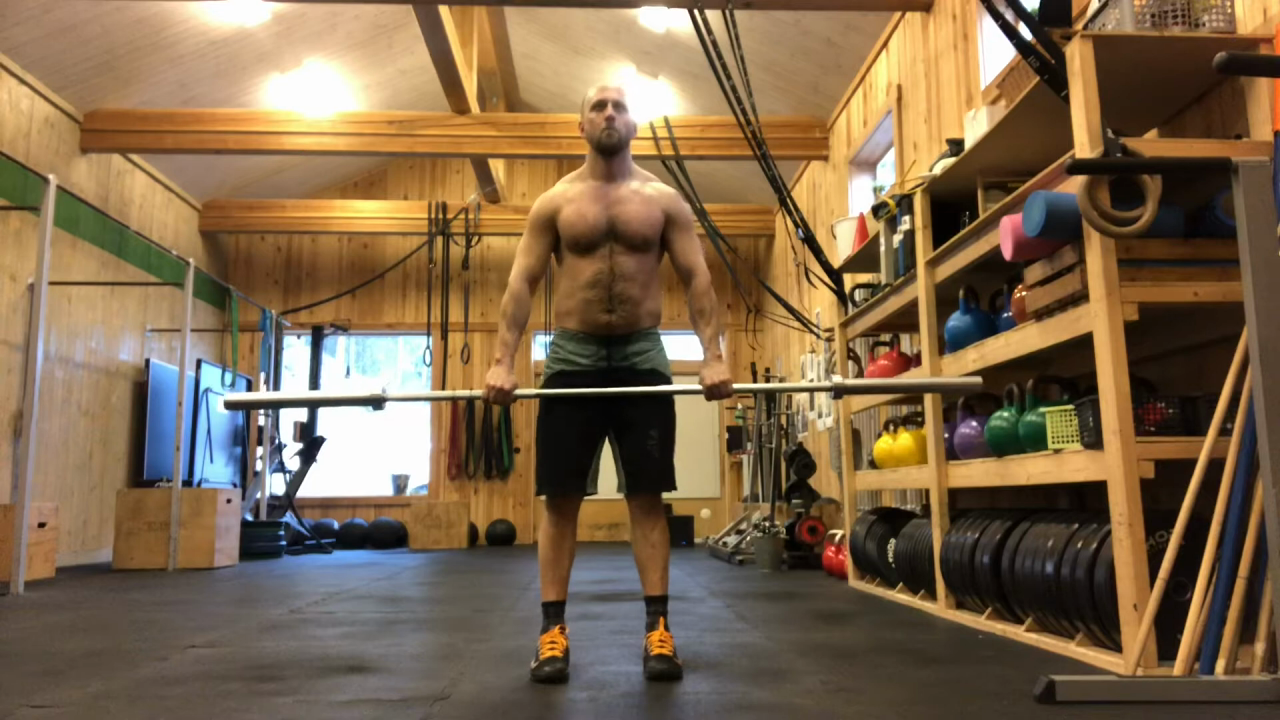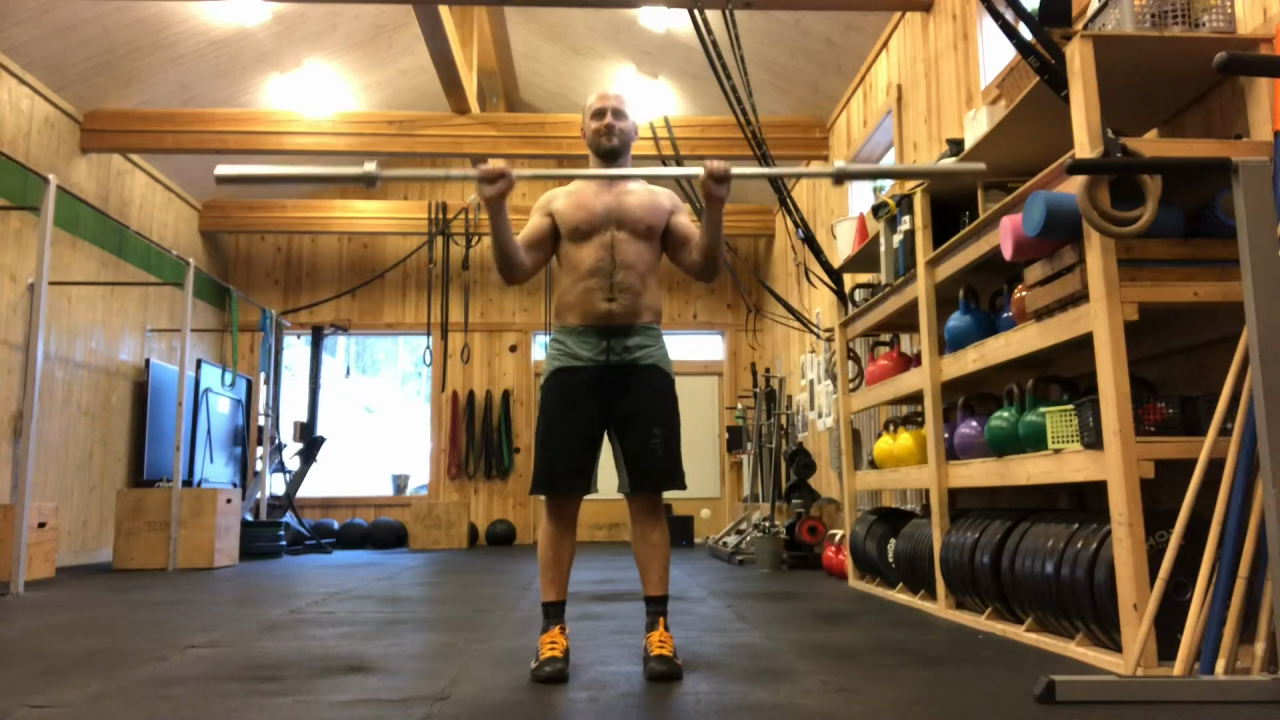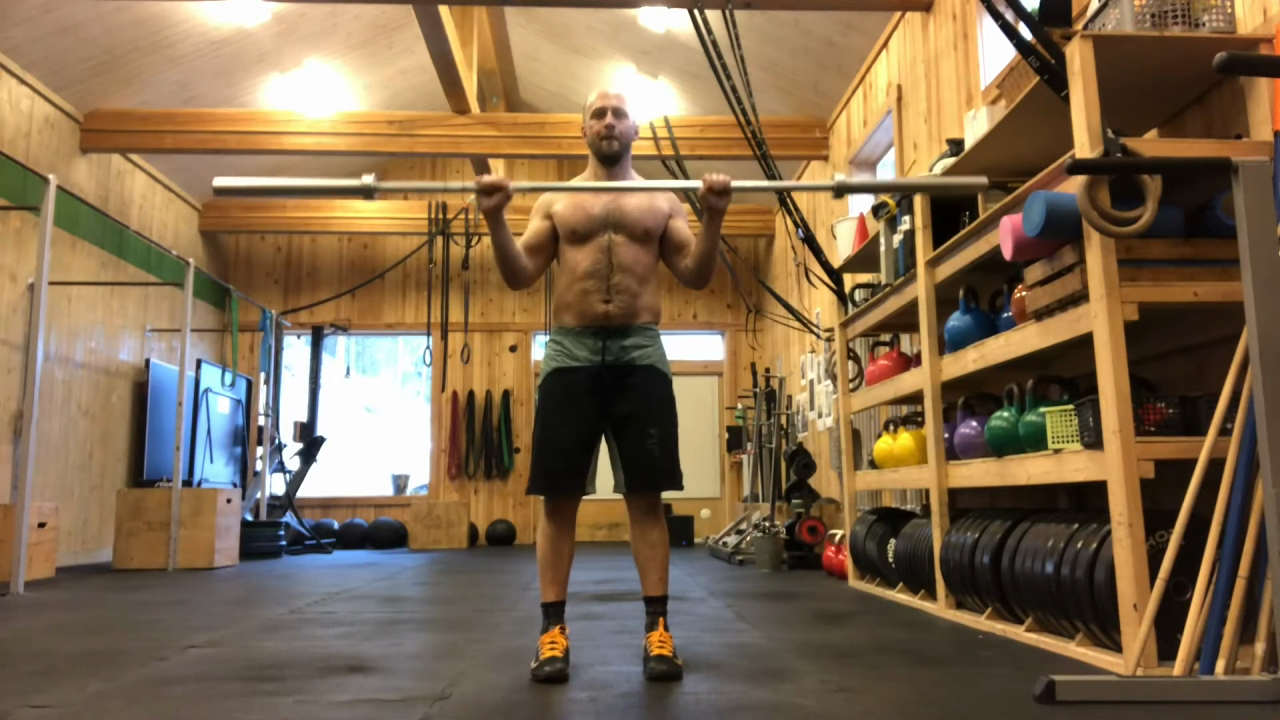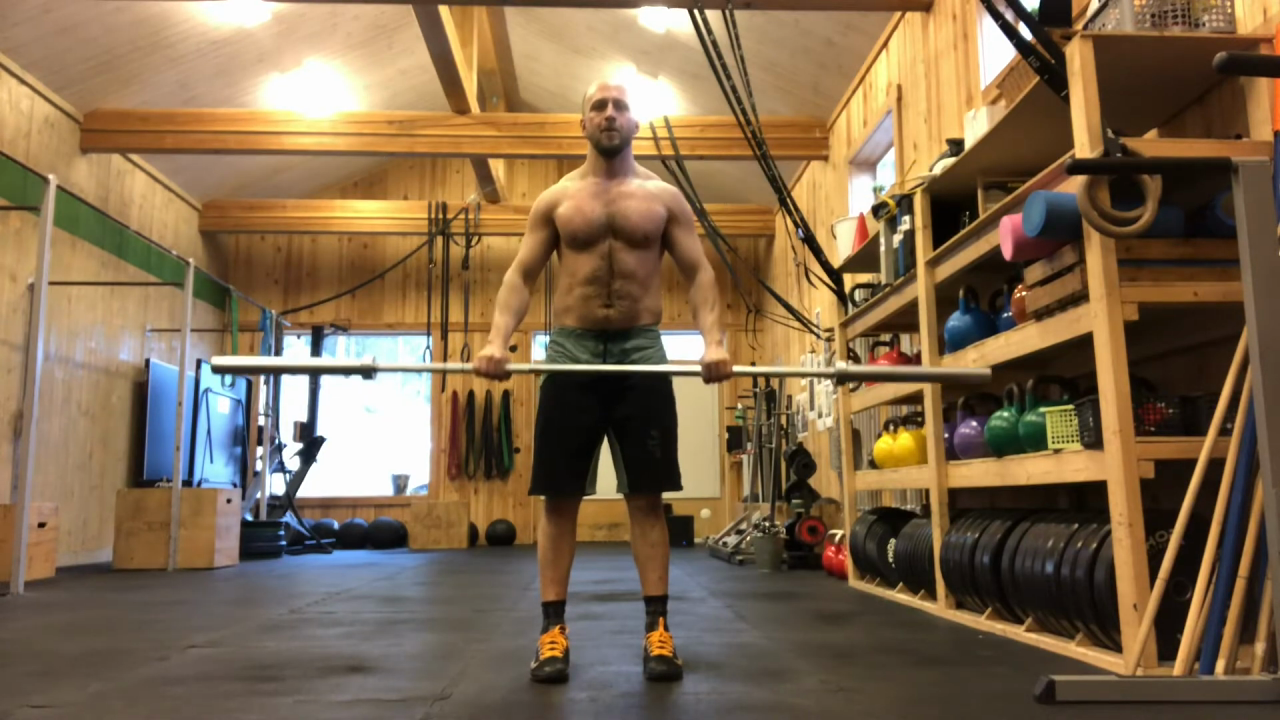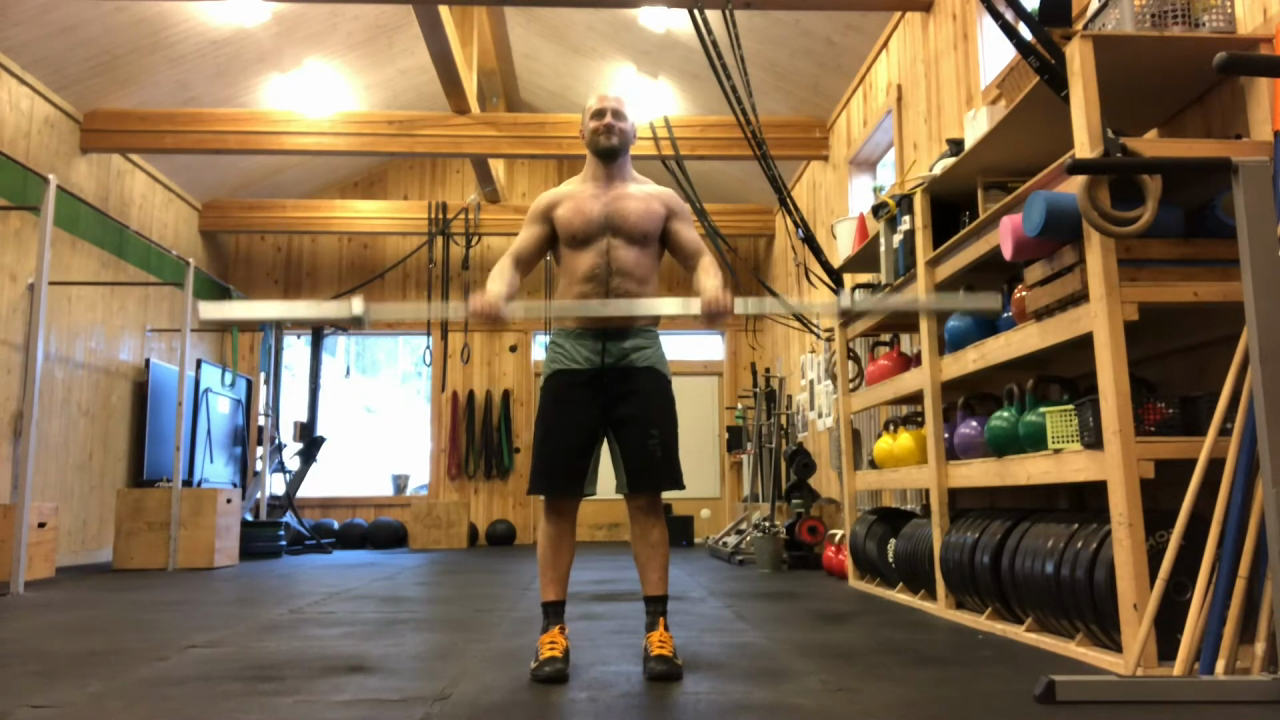
dt=0.7s
person 1, frame 1
left shoulder: (664, 199)
right shoulder: (554, 201)
left elbow: (697, 278)
right elbow: (522, 282)
left wrist: (713, 355)
right wrist: (502, 360)
left hip: (641, 357)
right hip: (572, 357)
left knee: (647, 496)
right knee: (560, 498)
left ankle: (657, 628)
right ankle: (553, 630)
person 1, frame 2
left shoulder: (663, 199)
right shoulder: (556, 200)
left elbow: (706, 269)
right elbow: (515, 271)
left wrist: (714, 205)
right wrist: (496, 207)
left hip: (643, 352)
right hip: (574, 352)
left knee: (648, 494)
right knee: (561, 496)
left ankle: (657, 627)
right ankle: (553, 629)
person 1, frame 3
left shoulder: (664, 201)
right shoulder: (555, 201)
left elbow: (697, 275)
right elbow: (518, 276)
left wrist: (713, 215)
right wrist: (494, 216)
left hip: (640, 354)
right hip: (571, 354)
left knee: (646, 495)
right knee: (558, 496)
left ankle: (657, 628)
right ankle: (553, 630)
person 1, frame 4
left shoulder: (665, 198)
right shoulder: (555, 199)
left elbow: (698, 273)
right elbow: (520, 274)
left wrist: (713, 340)
right wrist: (497, 339)
left hip: (642, 354)
right hip: (571, 354)
left knee: (647, 496)
right knee: (560, 497)
left ankle: (657, 629)
right ankle: (553, 631)
person 1, frame 5
left shoulder: (662, 200)
right shoulder: (554, 201)
left elbow: (700, 258)
right elbow: (514, 262)
left wrist: (714, 291)
right wrist: (492, 295)
left hip: (640, 355)
right hip: (571, 354)
left knee: (647, 495)
right knee: (559, 496)
left ankle: (657, 627)
right ankle: (553, 629)
